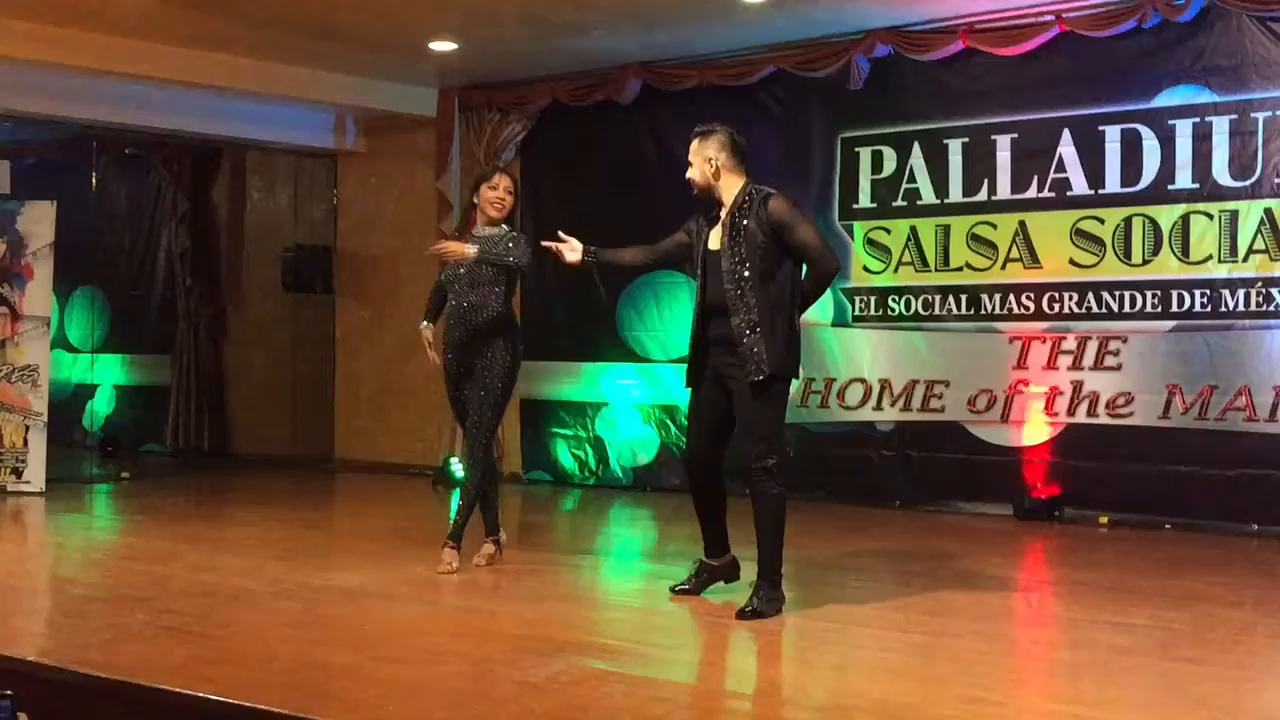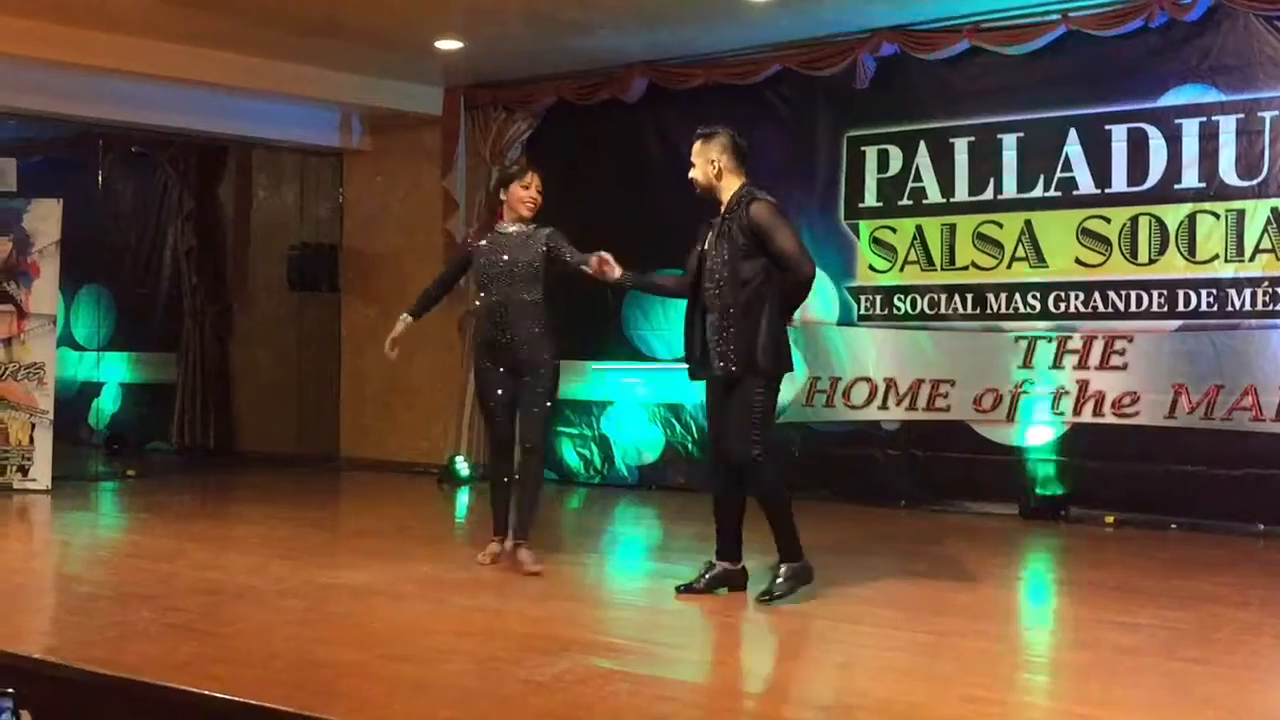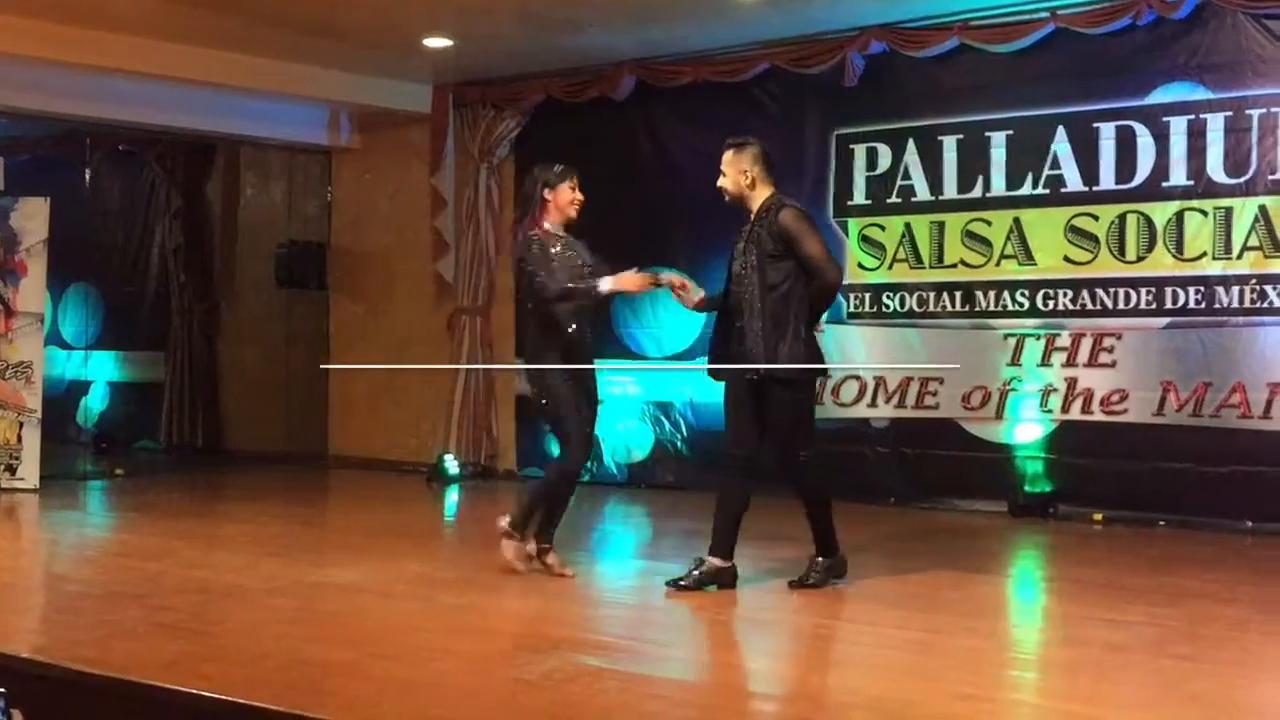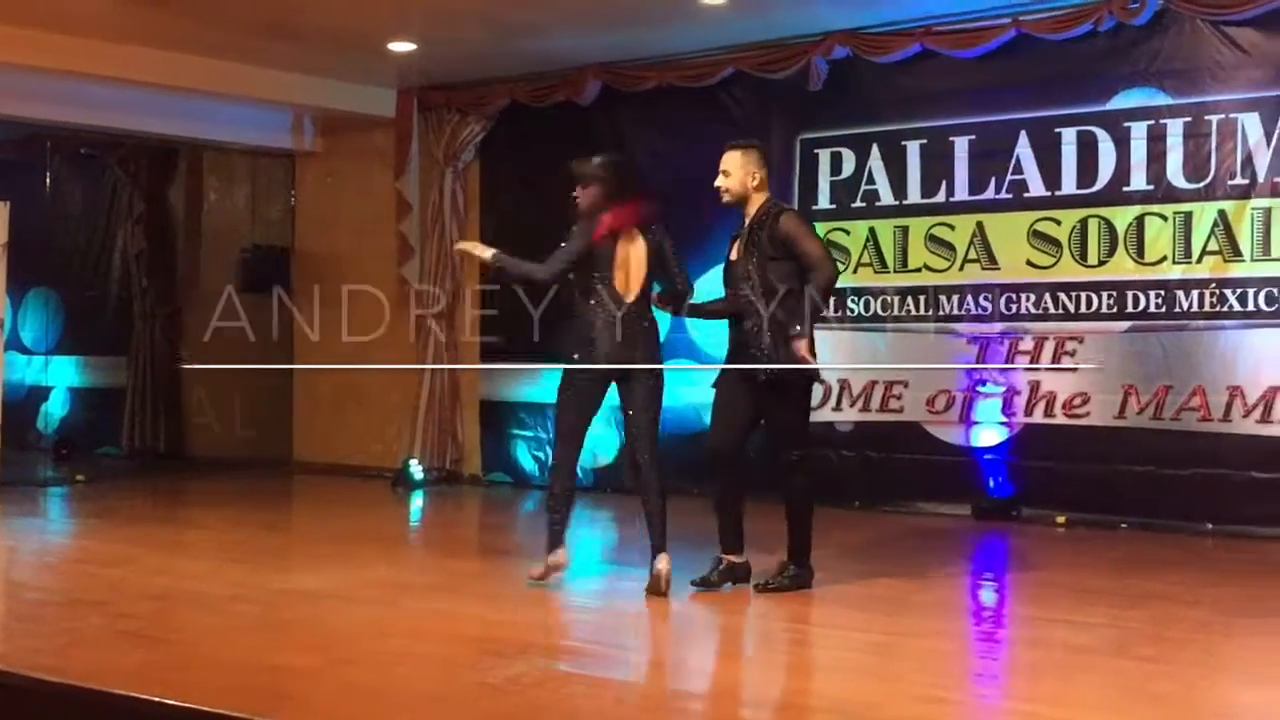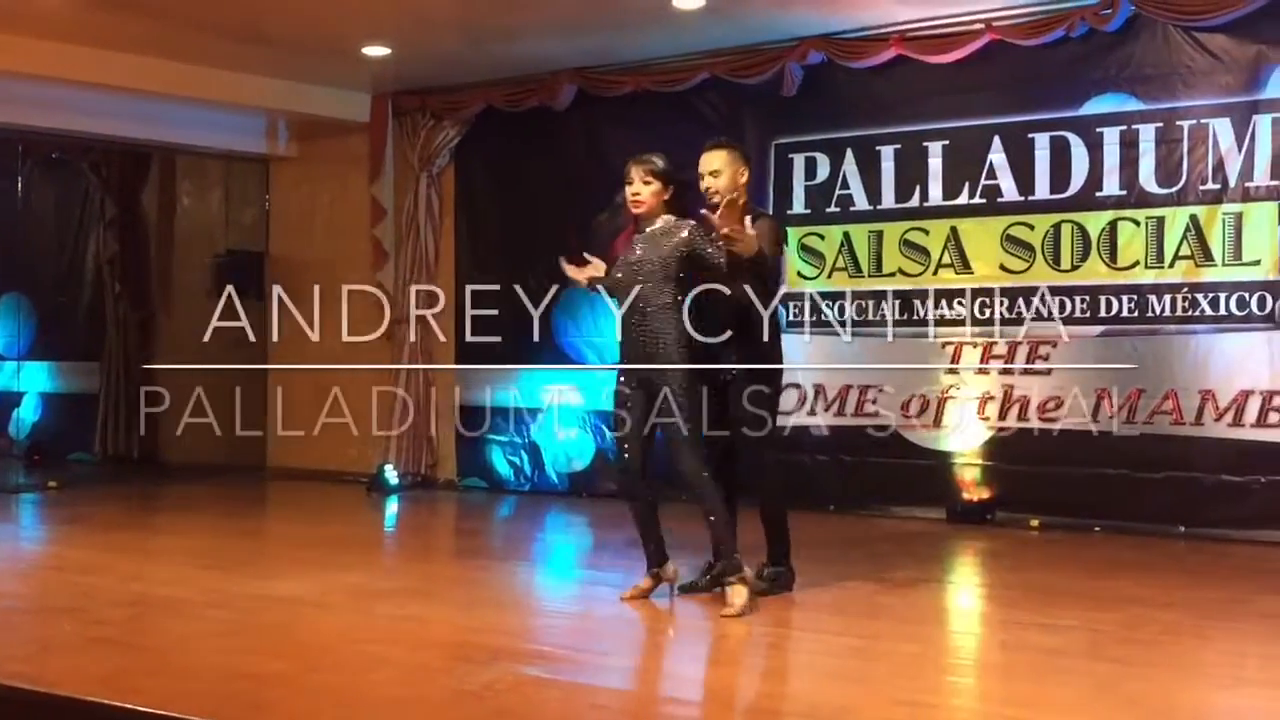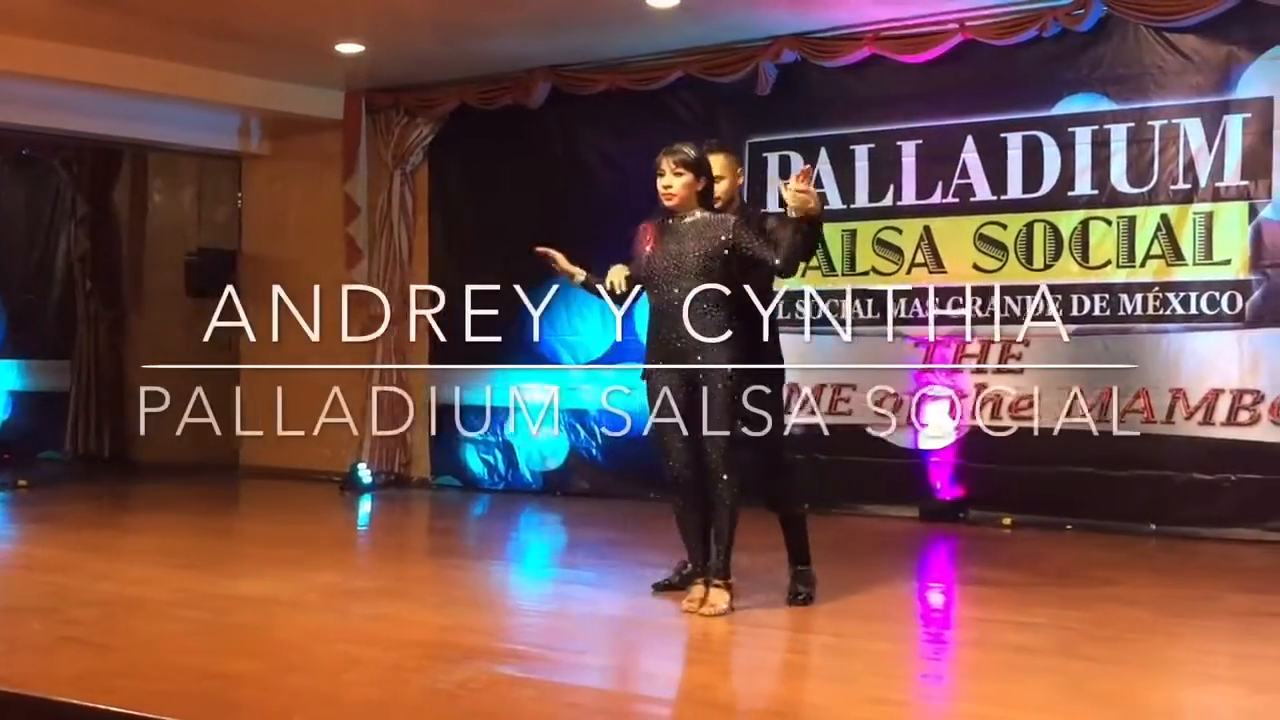
dt=0.4s
person 1, frame 1
left shoulder: (769, 208)
right shoulder: (702, 226)
left elbow: (824, 263)
right elbow: (651, 255)
left wrist: (787, 313)
right wrist: (590, 253)
left hip: (760, 361)
right hip: (713, 360)
left knee: (760, 467)
right knee: (699, 462)
left ankle: (769, 584)
right ankle: (718, 558)
person 1, frame 2
left shoulder: (757, 210)
right shoulder: (719, 219)
left elbow: (801, 269)
right elbow: (688, 285)
left wrist: (772, 317)
right wrist: (625, 277)
left hip: (754, 355)
right hip: (721, 357)
left knee: (747, 455)
right knee: (725, 458)
left ankle: (793, 560)
right ankle: (728, 563)
person 1, frame 3
left shoulder: (785, 218)
right shoulder: (751, 228)
left elbow: (828, 276)
left wrist: (803, 323)
right wrist: (703, 298)
left hip: (784, 362)
right hip: (747, 361)
left knee: (793, 459)
right knee: (739, 459)
left ankle: (828, 555)
right ankle: (719, 561)
person 1, frame 4
left shoulder: (784, 222)
right shoulder: (741, 234)
left elbow: (824, 271)
left wrist: (803, 331)
right wrist: (682, 308)
left hip: (781, 362)
right hip: (743, 362)
left knee: (785, 460)
right knee: (721, 451)
left ankle: (799, 563)
right ankle: (733, 556)
person 1, frame 5
left shoulder: (760, 226)
right shoulder: (706, 231)
left elbow: (766, 279)
left wrist: (749, 252)
left hip: (752, 365)
left knee: (756, 461)
right knee: (717, 463)
left ankle: (779, 565)
right ankle: (720, 563)
person 1, frame 6
left shoulder: (762, 227)
left elbow: (798, 253)
left wrist: (809, 215)
left hip: (753, 365)
left knee: (767, 464)
left ankle: (801, 567)
person 2, frame 1
left shoulder: (510, 239)
right shoulder: (460, 238)
left elbow: (517, 262)
right elbow: (442, 287)
left wrist: (471, 253)
right wrist: (428, 322)
left hip: (495, 349)
right hip: (458, 350)
left knee: (477, 443)
right knee: (478, 443)
left ankle: (454, 540)
right ankle: (493, 534)
person 2, frame 2
left shoulder: (545, 238)
right shoulder: (478, 241)
left elbow: (573, 260)
right elbow: (443, 283)
left wrist: (597, 264)
right wrist: (407, 318)
left hip: (536, 349)
right hip: (491, 350)
left knee: (533, 442)
right knee: (498, 443)
left ankle: (521, 541)
right ankle: (499, 534)
person 2, frame 3
left shoulder: (573, 243)
right shoulder: (532, 241)
right elbow: (546, 291)
left wrist: (644, 279)
right wrist: (607, 284)
left hip: (579, 358)
right hip: (551, 358)
left knee: (576, 452)
right knee: (575, 452)
left ankle: (538, 541)
right ankle: (516, 523)
person 2, frame 4
left shoulder: (592, 229)
right shoulder: (651, 232)
left elbow: (547, 274)
right elbow: (678, 288)
left wrist: (491, 255)
left hip: (595, 350)
right hip: (643, 350)
left knee: (566, 448)
right knee: (644, 455)
left ankle: (555, 548)
right ankle: (659, 557)
person 2, frame 5
left shoulder: (686, 232)
right shoulder: (631, 242)
left elbow: (727, 269)
right wrist: (591, 279)
left hip: (675, 359)
right hip: (634, 363)
left knee: (689, 463)
right knee: (629, 466)
left ankle: (735, 574)
right ankle: (658, 566)
person 2, frame 6
left shoulder: (726, 227)
right shoulder: (649, 234)
left elbow: (779, 265)
right elbow: (625, 291)
right wrist: (575, 274)
left hip: (715, 355)
right hip: (665, 359)
left knee: (718, 464)
right knee: (679, 467)
left ankle: (721, 579)
right ankle: (698, 574)
